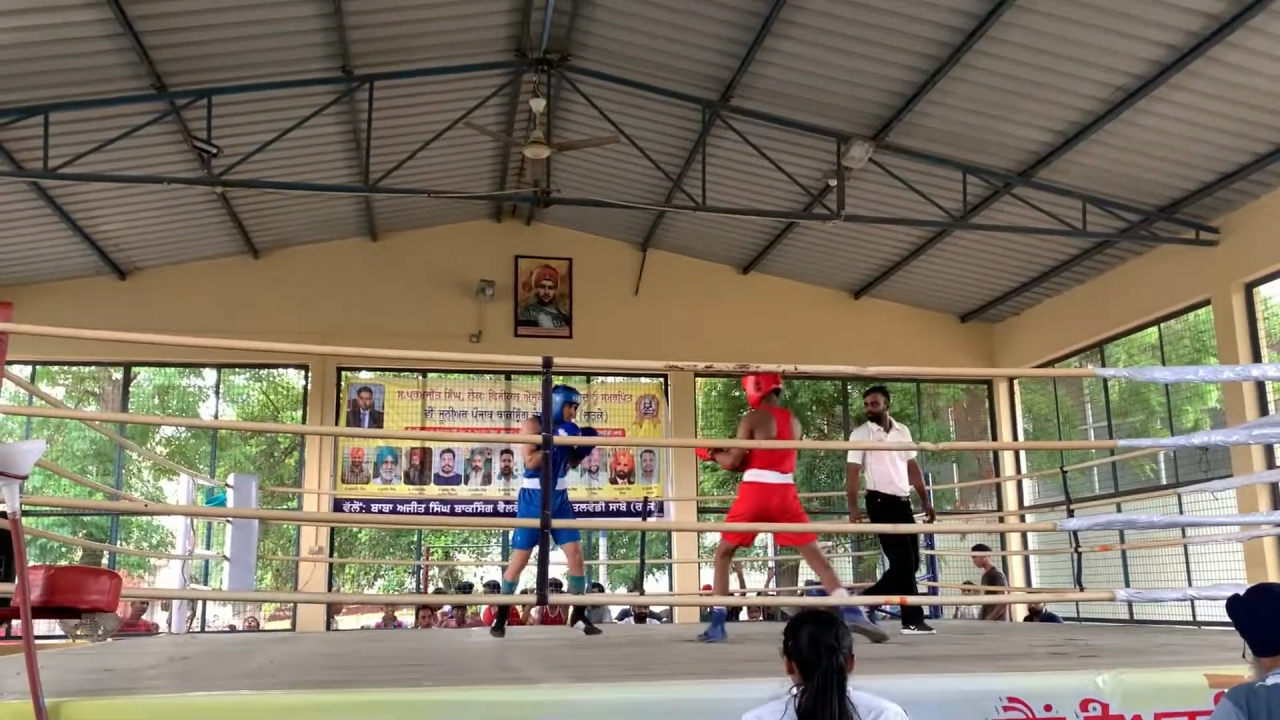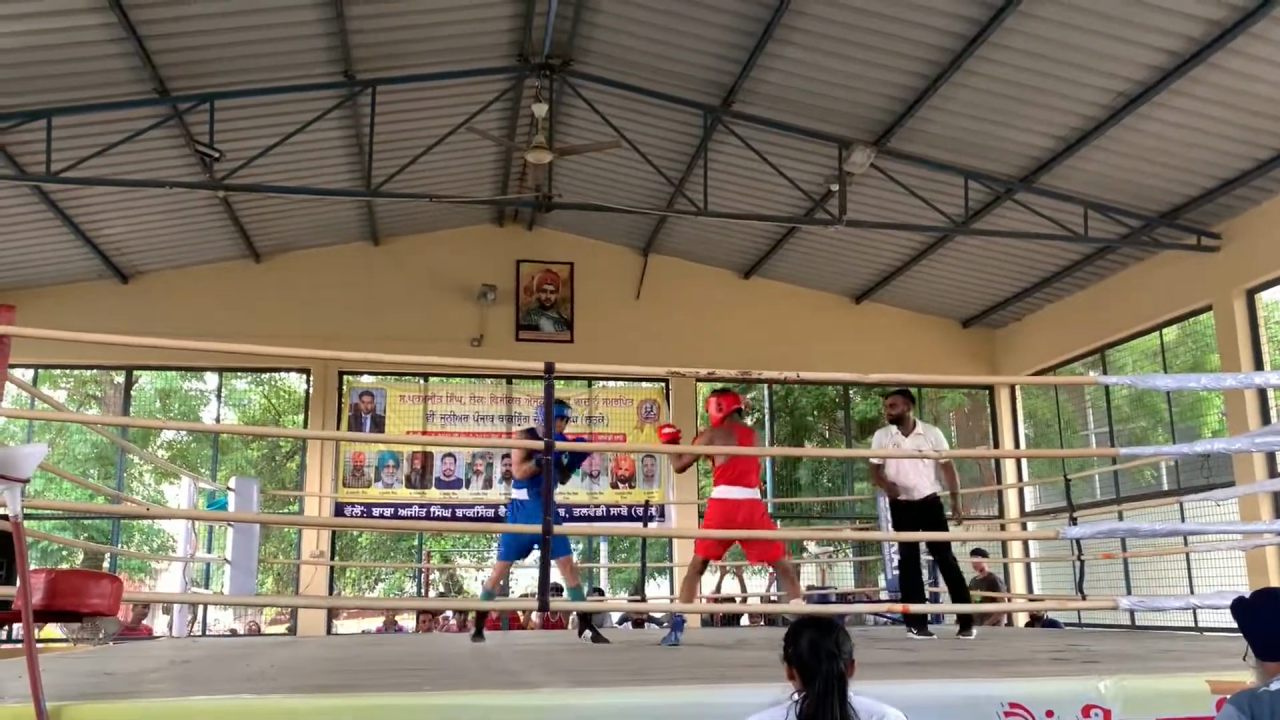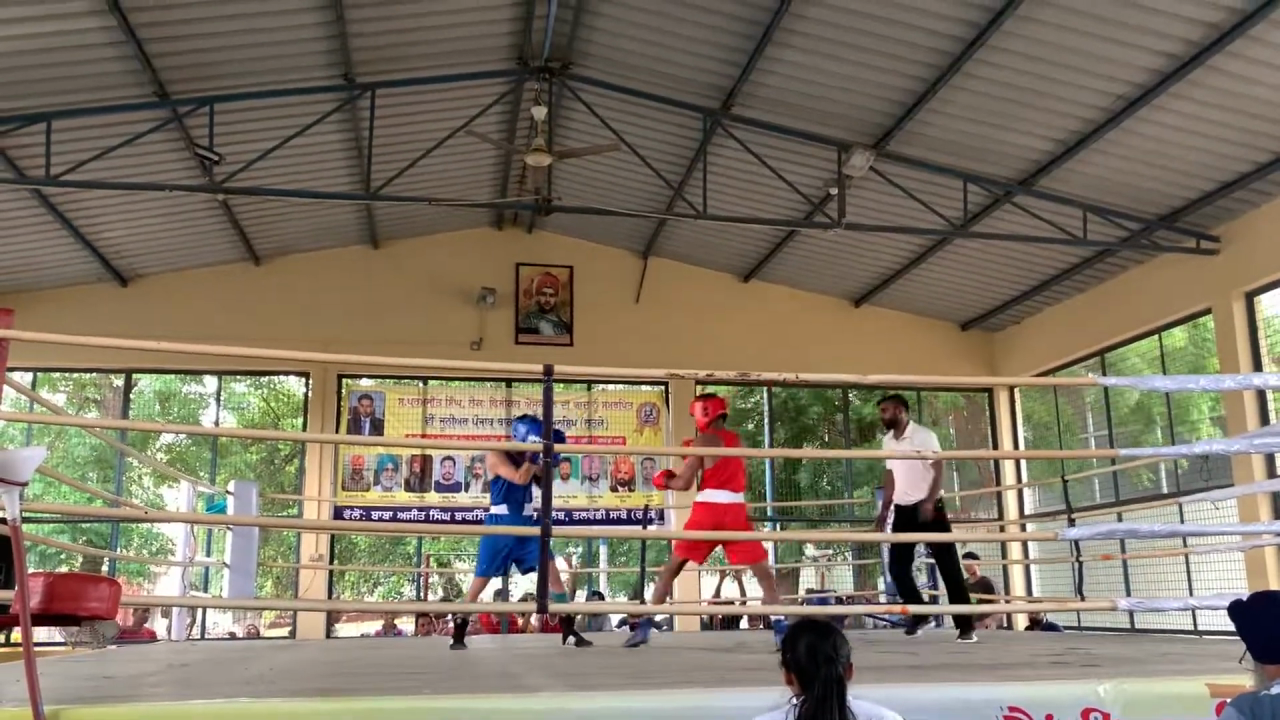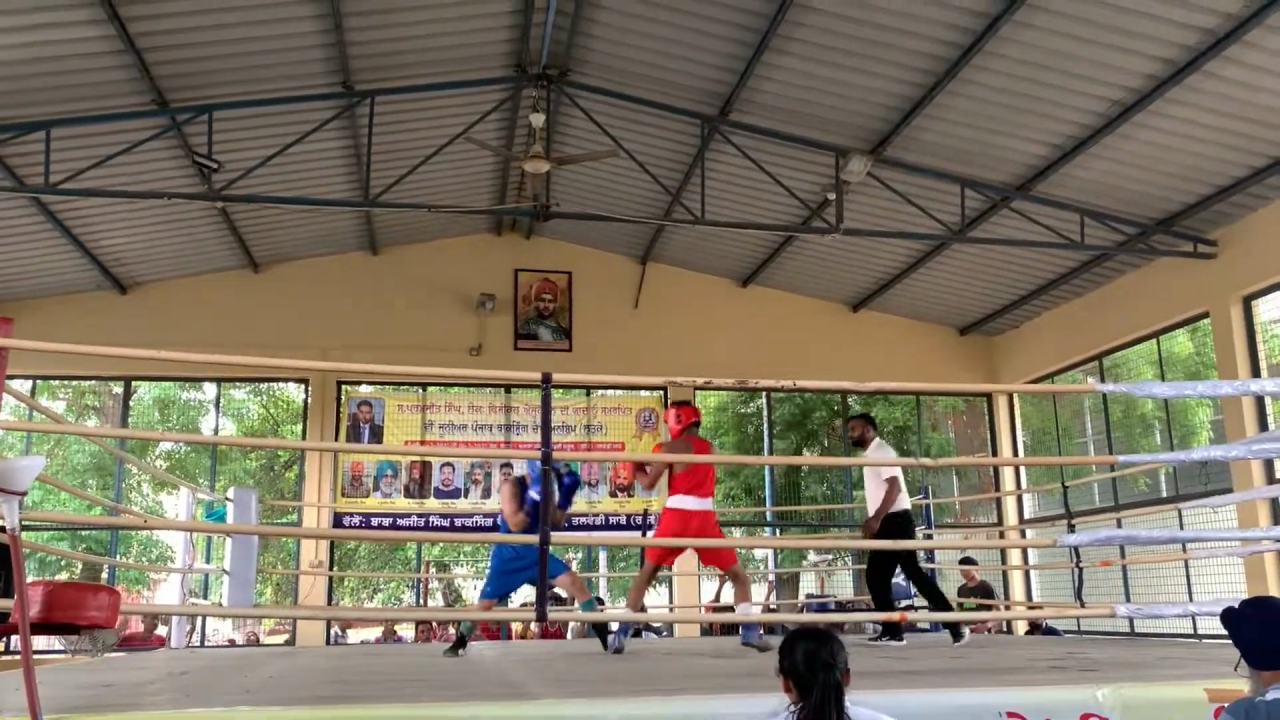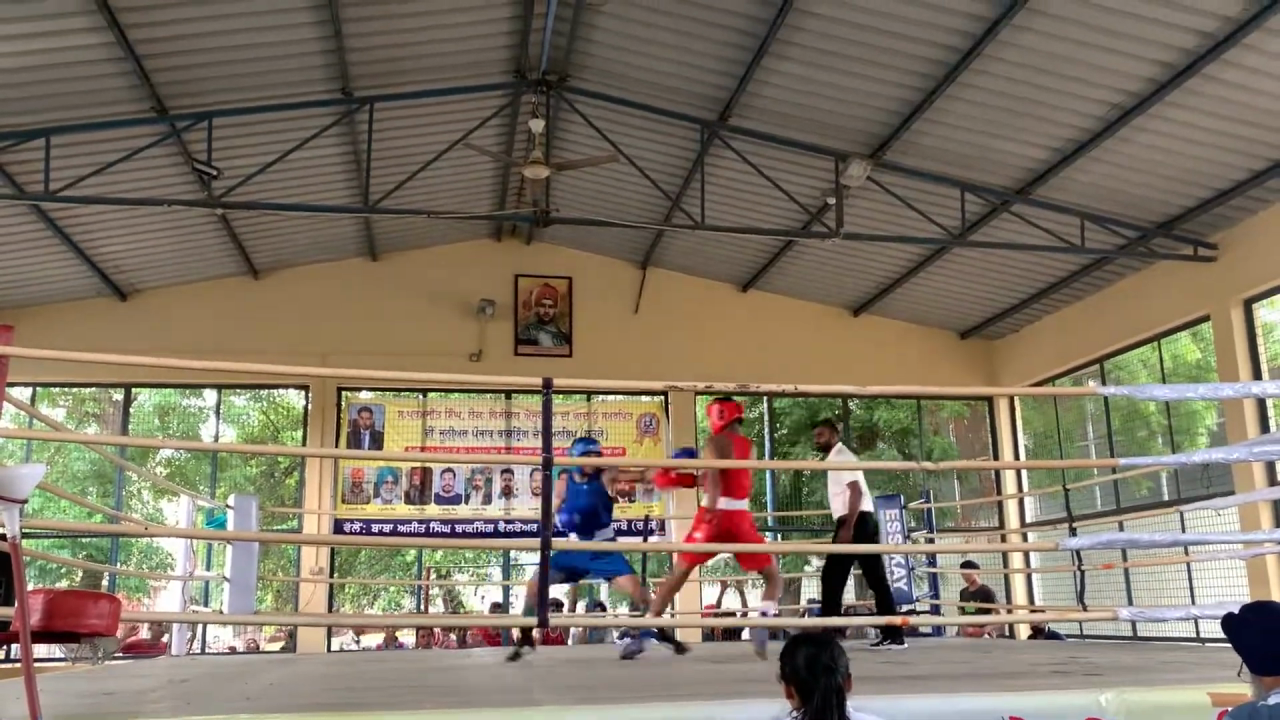
dt=0.3s
person 1, frame 1
left shoulder: (753, 417)
right shoulder: (794, 422)
left elbow: (734, 462)
left wrist: (714, 453)
left hip: (753, 492)
right hip: (784, 494)
left knee: (723, 555)
right knee: (816, 558)
left ankle: (718, 623)
right ankle: (852, 614)
person 1, frame 2
left shoulder: (713, 434)
right shoulder: (754, 437)
left elbow: (680, 463)
left wrist: (670, 444)
left hip: (721, 508)
right hip: (751, 509)
left knee: (695, 568)
right knee: (787, 572)
left ankle: (676, 628)
person 1, frame 3
left shoulder: (703, 441)
right shoulder: (739, 441)
left elbow: (683, 483)
left wrist: (665, 480)
left hip: (706, 512)
right hip: (735, 513)
left knee: (671, 569)
right knee: (765, 575)
left ankle: (644, 626)
right ankle: (781, 631)
person 1, frame 4
left shoulder: (673, 447)
right shoulder: (711, 448)
left elbow: (649, 483)
left wrist: (637, 470)
left hip: (676, 518)
right hip: (704, 520)
left knee: (645, 576)
right knee: (739, 577)
left ankle: (623, 632)
right ankle: (750, 630)
person 1, frame 5
left shoulder: (715, 444)
right shoulder: (750, 448)
left elbow: (713, 482)
left wrist: (709, 520)
left hip: (714, 517)
right hip: (740, 520)
left knee: (676, 578)
right knee: (773, 577)
right ankle: (763, 626)
person 2, frame 1
left shoulder: (903, 431)
right shoulder: (860, 435)
left elbow: (912, 467)
right elbow: (852, 472)
left wrist: (925, 500)
right wrist: (853, 507)
left hip: (903, 501)
right hip: (881, 501)
left knee: (911, 560)
right knee: (903, 559)
right ankle: (912, 618)
person 2, frame 2
left shoulder: (932, 434)
right shoulder: (881, 437)
left elbow: (947, 468)
right elbow: (875, 470)
left wrist: (956, 502)
right wrist: (888, 485)
left hip: (929, 503)
right hip: (901, 506)
left knee: (946, 560)
right knee: (908, 564)
left ankle: (966, 621)
right ankle: (916, 622)
person 2, frame 3
left shoulder: (924, 435)
right shoulder: (888, 441)
left elbow: (939, 469)
left wrist: (930, 501)
right wrist: (884, 511)
left hip: (929, 507)
right hip: (903, 511)
left knee: (948, 565)
right knee: (898, 566)
left ankle: (965, 626)
right ankle: (919, 614)
person 2, frame 4
left shoulder: (882, 452)
right shoulder: (869, 456)
left elbow: (894, 487)
left wrist: (876, 518)
right wrist: (873, 521)
left hip: (894, 521)
right hip: (885, 525)
left knee: (916, 575)
right knee: (875, 575)
left ankle: (955, 625)
right ankle: (891, 631)
person 2, frame 5
left shoulder: (841, 456)
right shoulder: (837, 458)
left elbow: (856, 492)
left wrist: (847, 527)
right wrist: (847, 526)
left hip: (856, 521)
right hip: (862, 521)
left knee: (831, 574)
right knee: (876, 578)
right ankle: (893, 635)
person 3, frame 1
left shoulder: (565, 428)
right shoulder: (533, 425)
left elbow: (572, 462)
right elbow: (530, 462)
left wrist: (583, 448)
right wrist: (554, 444)
left hip: (560, 499)
right hip: (533, 499)
left knee: (575, 553)
right knee: (520, 557)
left ankle: (579, 616)
right ankle: (500, 618)
person 3, frame 2
left shoulder: (555, 443)
right shoulder: (525, 437)
left elbow: (562, 479)
right elbow: (519, 473)
left wrist: (574, 461)
right wrist: (542, 455)
left hip: (546, 513)
right hip: (521, 511)
left knee: (568, 566)
right knee: (502, 568)
left ankle: (586, 627)
right ankle: (478, 625)
person 3, frame 3
left shoulder: (527, 456)
right shoulder: (496, 455)
left elbow: (546, 484)
right elbow: (520, 479)
left wrist: (553, 457)
right wrist: (533, 452)
left hip: (527, 524)
right hip: (500, 526)
left knee: (552, 573)
right knee: (480, 582)
left ankle: (569, 631)
right ankle: (458, 635)
person 3, frame 4
left shoulder: (549, 488)
right shoulder: (510, 487)
left elbow: (555, 523)
right elbow: (516, 526)
left wrist: (565, 499)
right wrist: (532, 500)
left hip: (535, 552)
right hip: (508, 554)
left knee: (576, 584)
right knee: (486, 604)
left ankle: (605, 638)
right ankle: (459, 643)
person 3, frame 5
left shoulder: (605, 475)
right shoulder: (563, 485)
left elbow: (635, 474)
right elbow: (557, 516)
right wrist: (564, 519)
left hip: (604, 548)
right hip: (577, 549)
left knee: (634, 588)
right knee: (536, 584)
left ankle: (664, 635)
right ankle: (525, 639)
